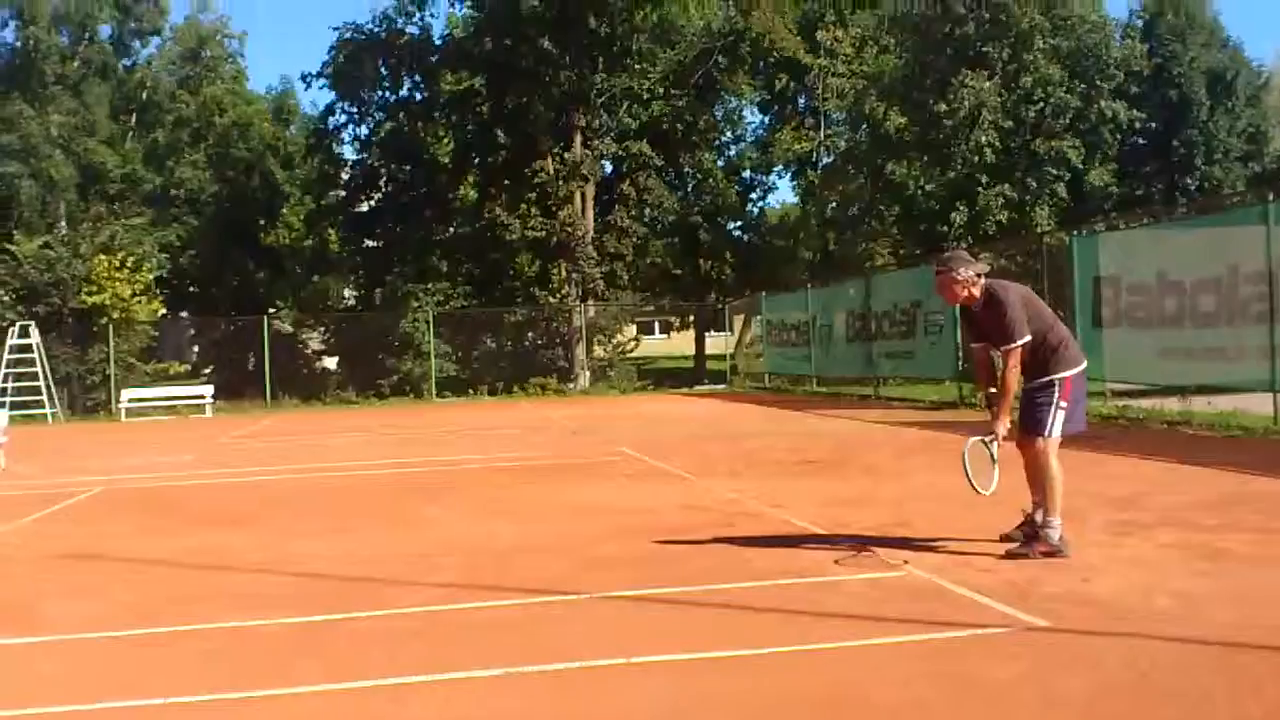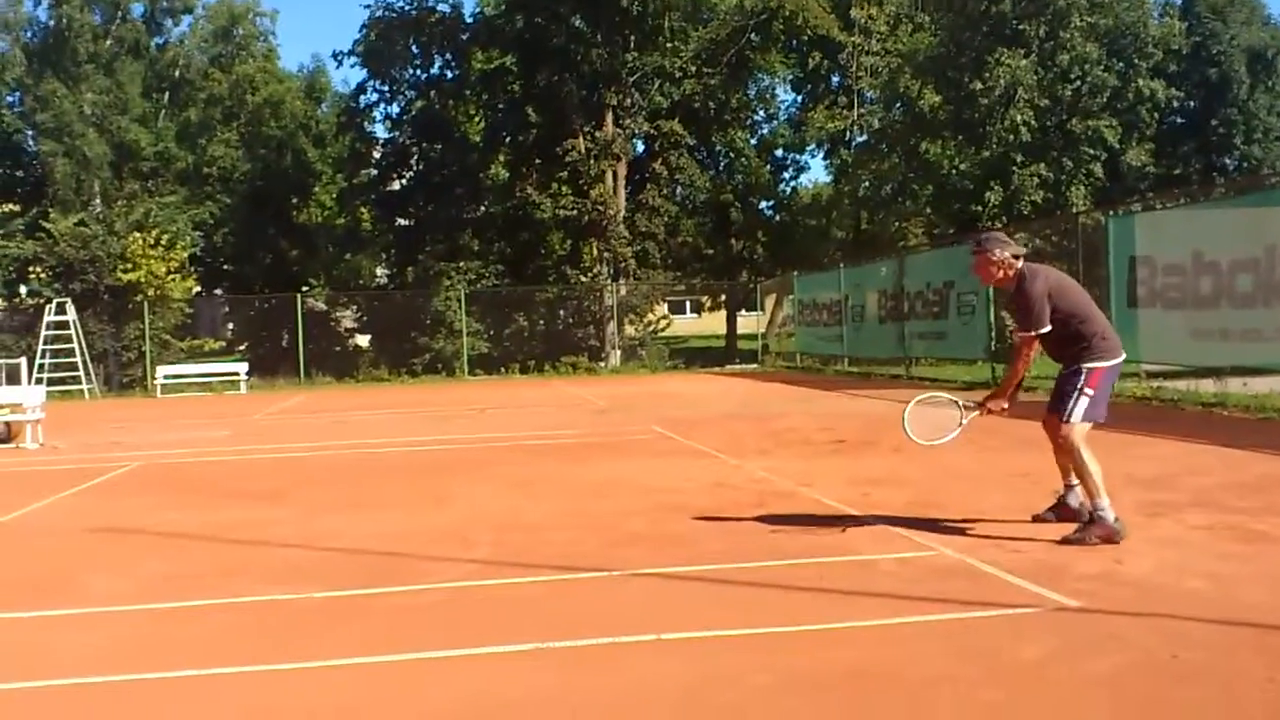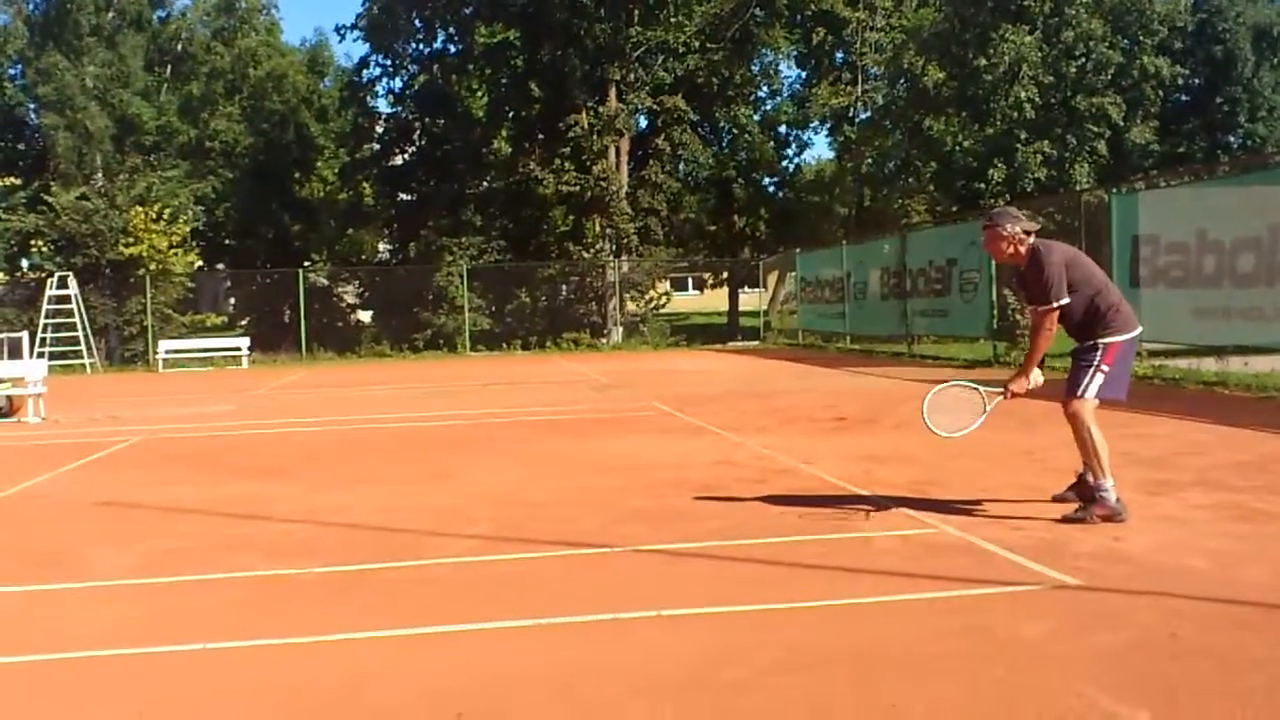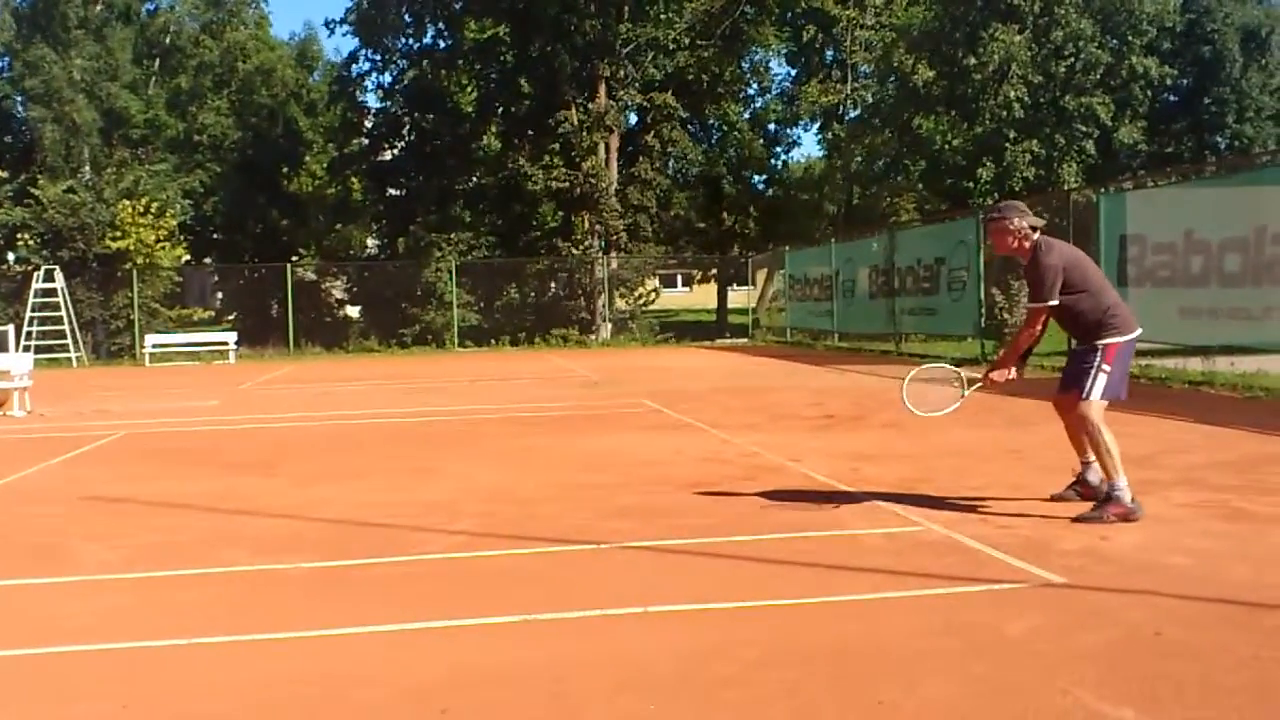
dt=0.7s
person 1, frame 1
left shoulder: (1004, 299)
right shoulder: (969, 310)
left elbow: (1012, 365)
right elbow: (982, 359)
left wrist: (1002, 416)
right wrist: (992, 403)
left hip: (1060, 370)
right hip: (1037, 373)
left knee: (1043, 448)
right knee: (1027, 446)
left ankle: (1052, 537)
right ankle: (1038, 520)
person 1, frame 2
left shoulder: (1032, 286)
right shoulder: (1020, 287)
left elbow: (1027, 352)
right elbow: (1022, 345)
left wrist: (1000, 394)
right wrist: (1011, 389)
left hip: (1096, 357)
right hip: (1081, 358)
left knee: (1069, 434)
right knee: (1053, 426)
left ankle: (1106, 520)
right ankle: (1072, 501)
person 1, frame 3
left shoulder: (1048, 259)
right shoulder: (1026, 271)
left elbow: (1048, 326)
right elbow: (1038, 324)
left wrist: (1023, 375)
right wrist: (1033, 368)
left hip: (1112, 333)
right hip: (1094, 335)
left knee: (1079, 410)
right knee: (1074, 408)
left ankle: (1108, 500)
right ankle: (1089, 481)
person 1, frame 4
left shoulder: (1047, 260)
right shoulder: (1034, 260)
left elbow: (1033, 326)
right elbow: (1036, 323)
left wrist: (1002, 365)
right wrist: (1018, 361)
left hip: (1111, 334)
right hip: (1091, 336)
left knee: (1087, 412)
right knee: (1065, 404)
left ankle: (1122, 499)
right ankle: (1091, 479)
